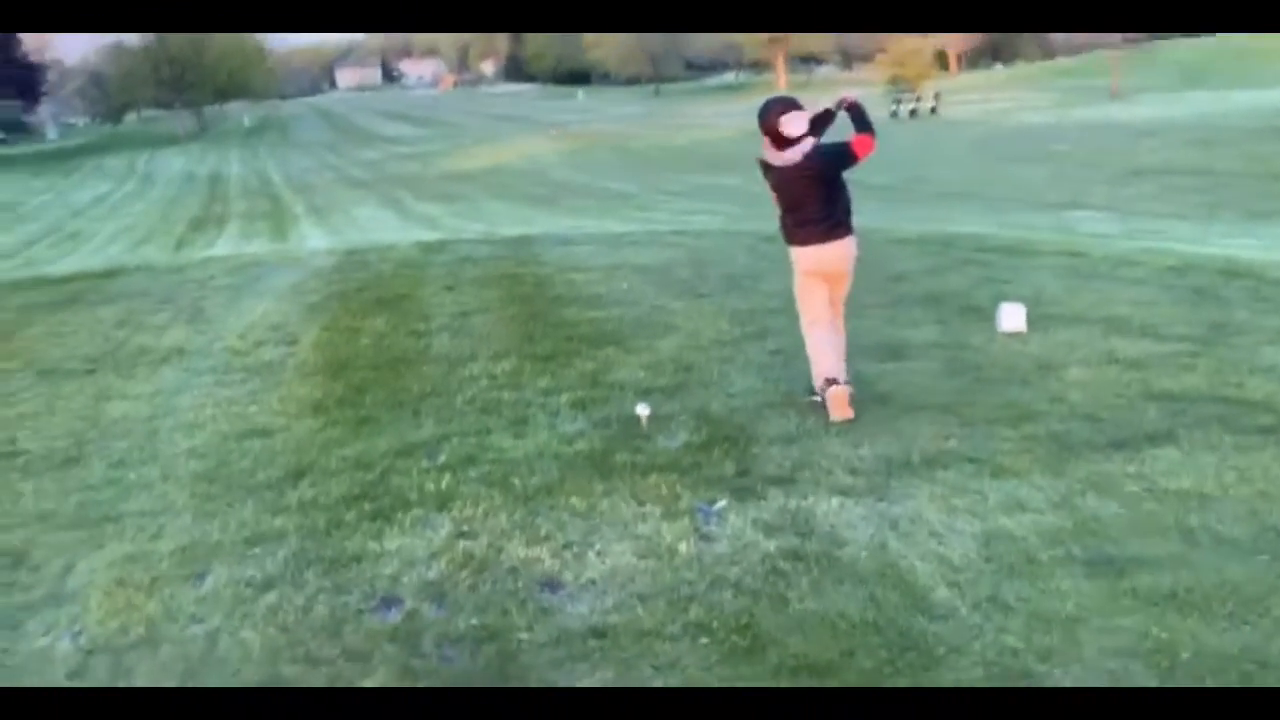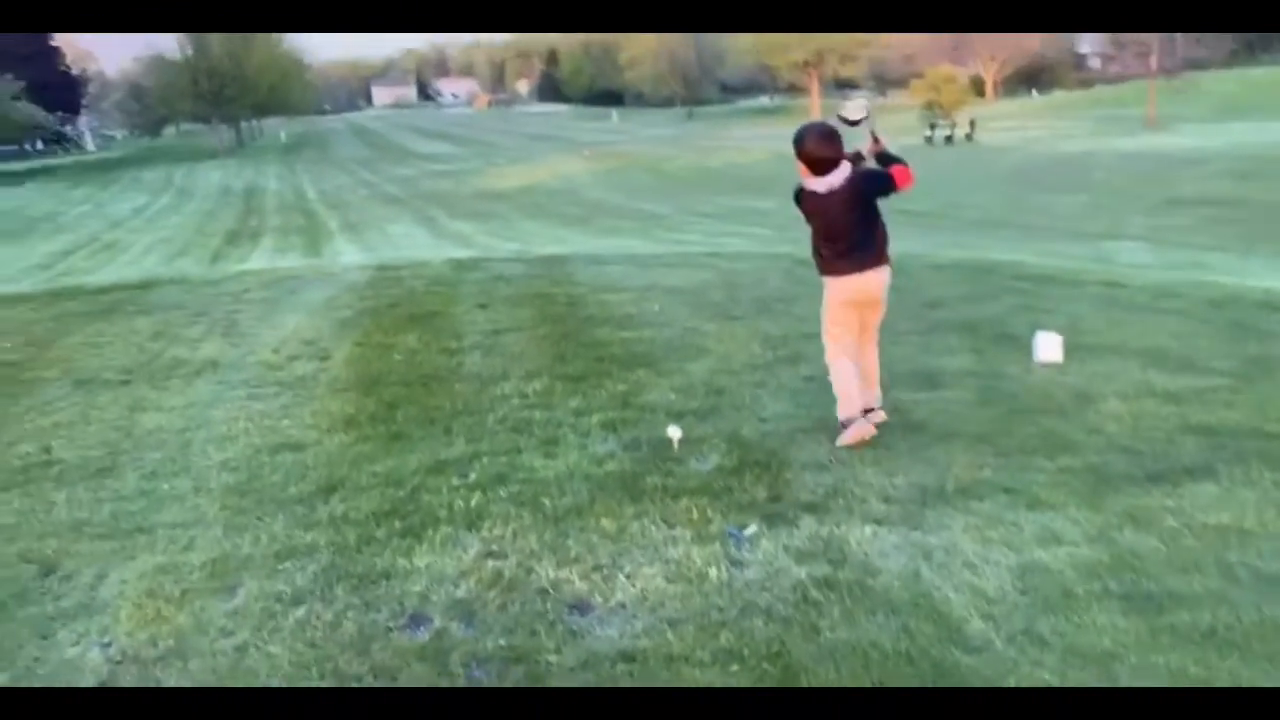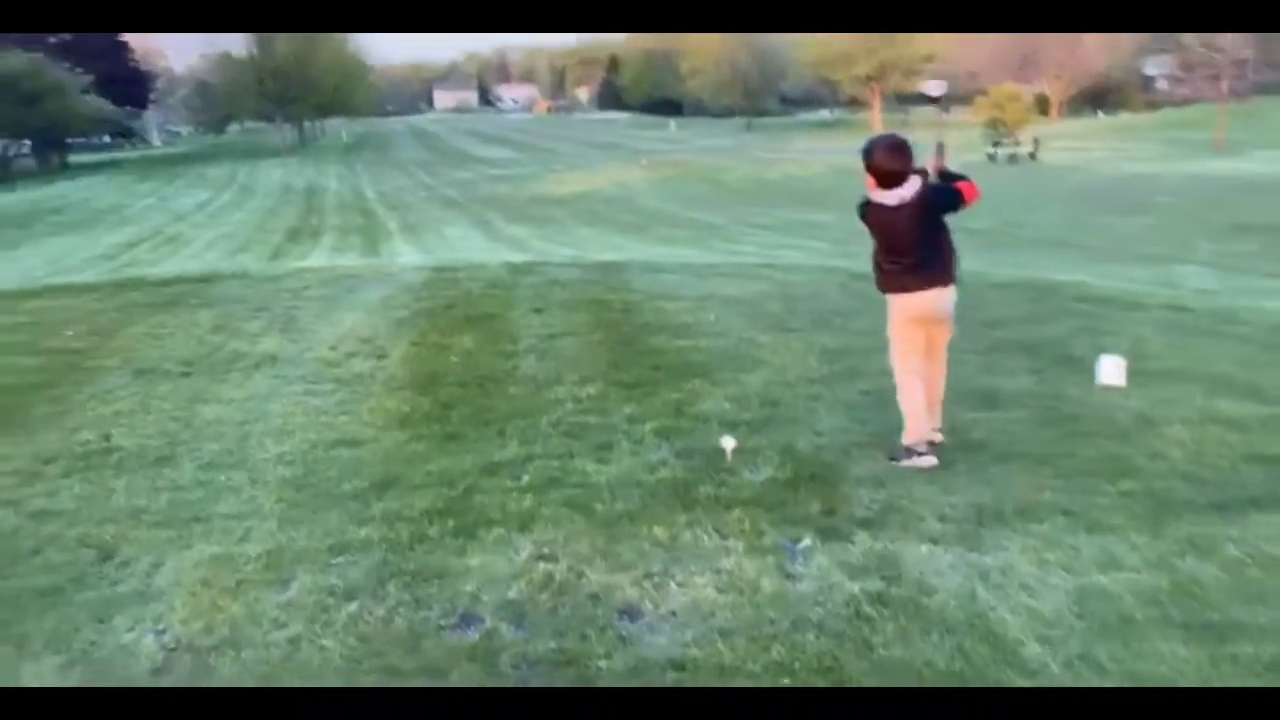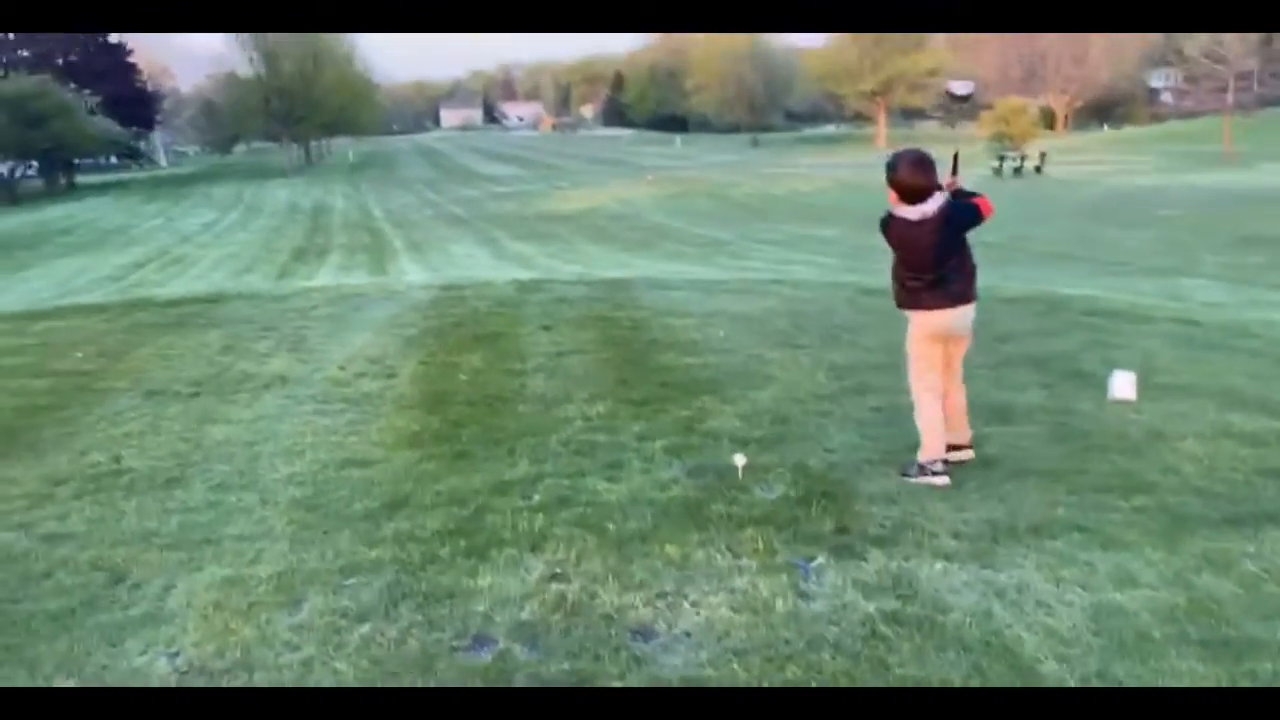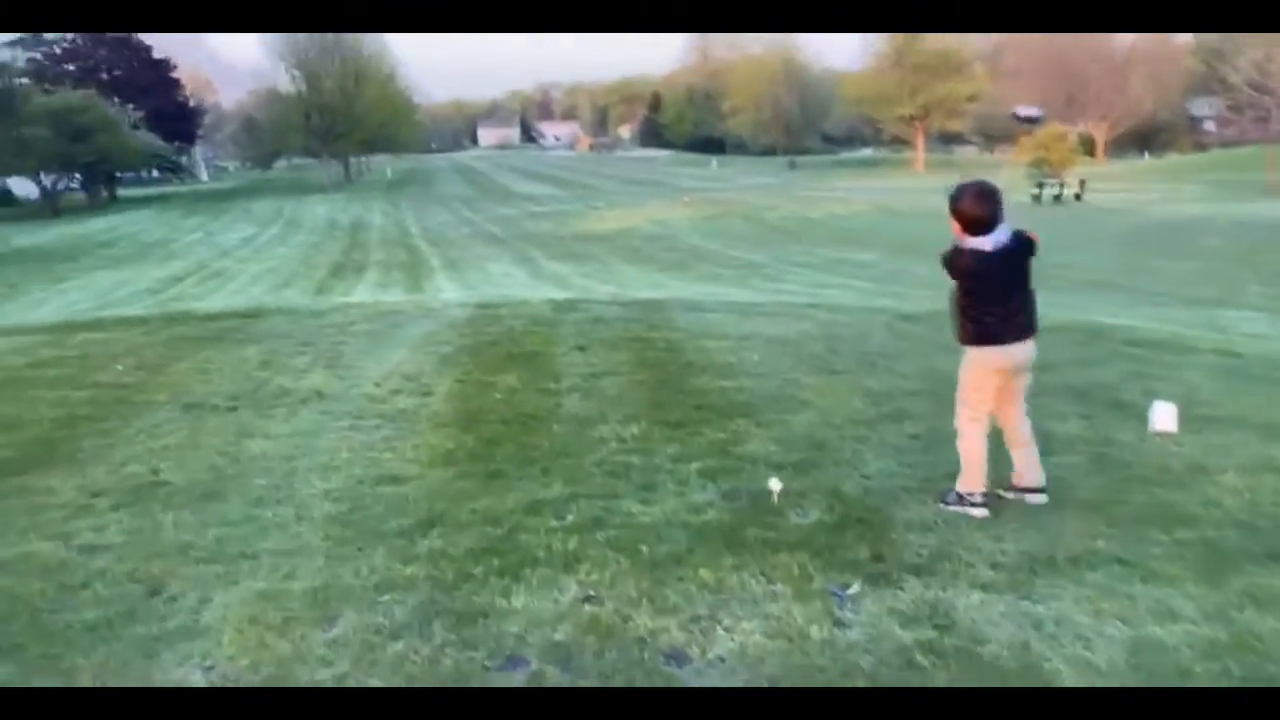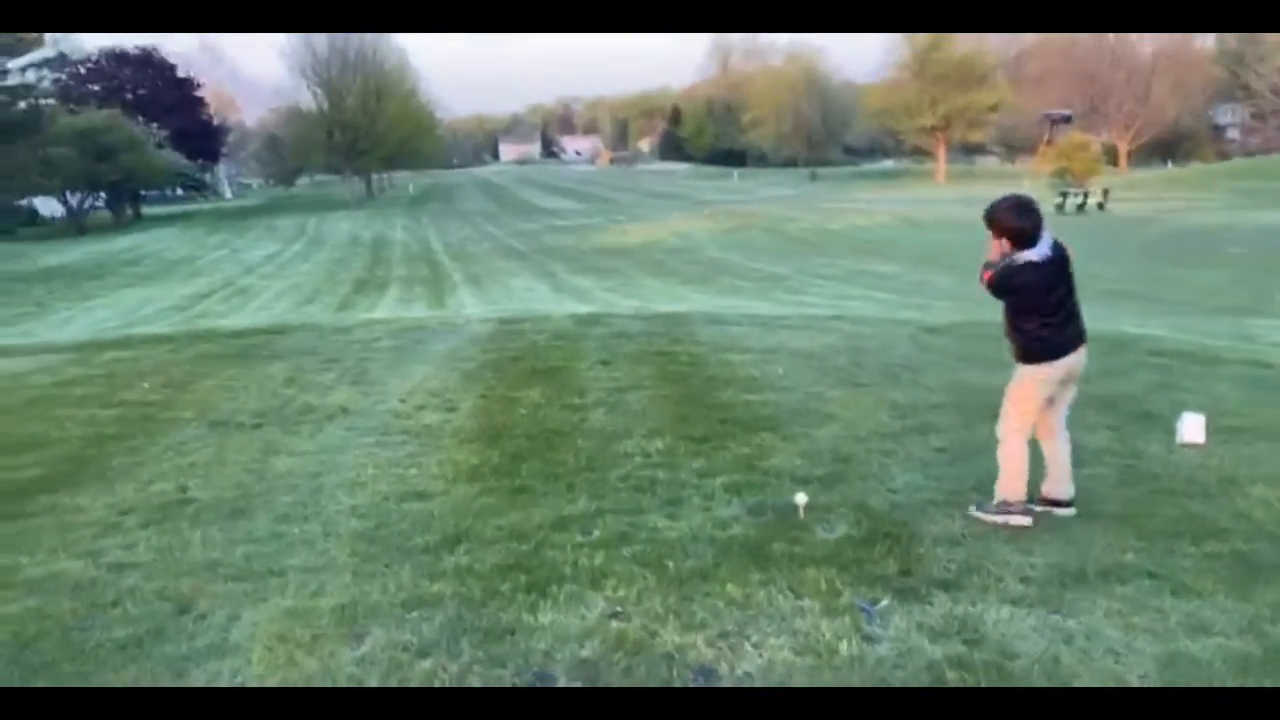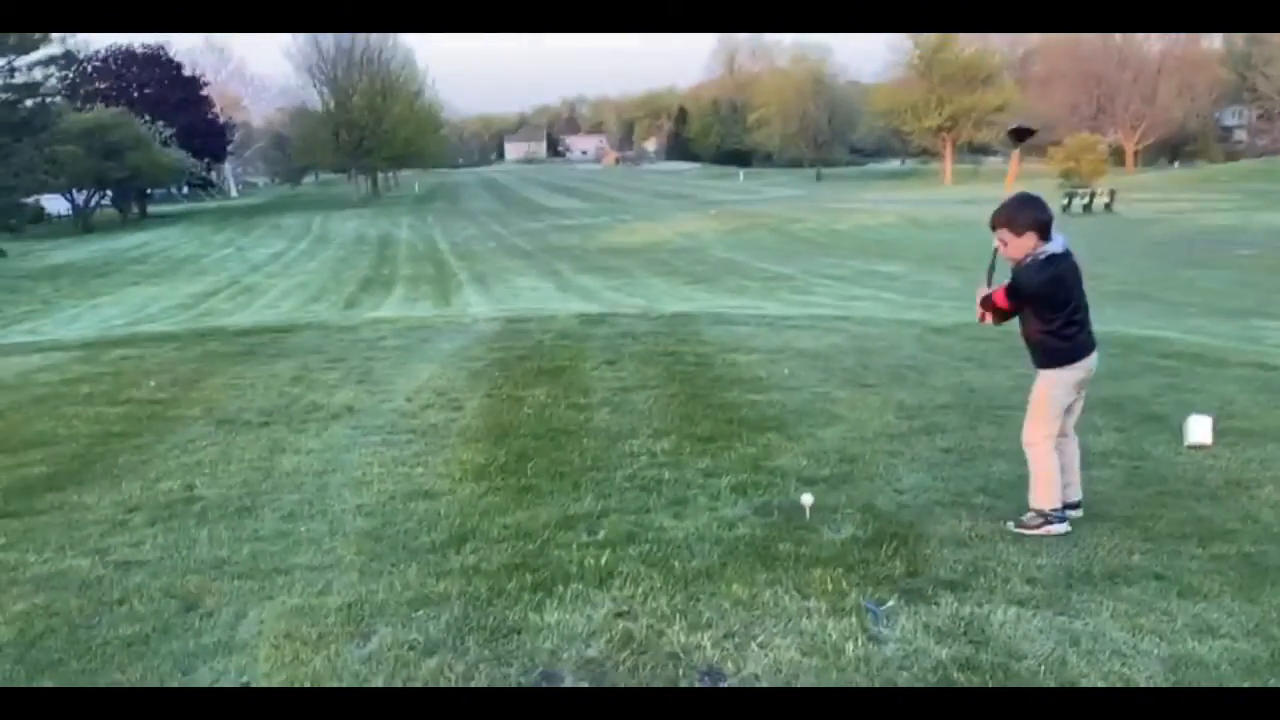
dt=0.2s
person 1, frame 1
left shoulder: (769, 167)
right shoulder: (824, 158)
left elbow: (801, 144)
right elbow: (866, 139)
left wrist: (831, 111)
right wrist: (852, 107)
left hip: (806, 253)
right hip: (841, 246)
left knee: (814, 322)
right knee: (835, 315)
left ankle: (830, 380)
right ankle: (836, 378)
person 1, frame 2
left shoulder: (803, 196)
right shoulder: (862, 182)
right elbow: (904, 174)
left wrist: (856, 158)
right wrist: (878, 153)
left hip: (840, 282)
right hip: (876, 274)
left knee: (838, 350)
right knee: (867, 343)
left ankle: (854, 414)
right ankle: (871, 405)
person 1, frame 3
left shoulder: (868, 211)
right shoulder: (929, 197)
right elbow: (970, 191)
left wrist: (922, 176)
right wrist: (941, 172)
left hip: (905, 300)
right hip: (941, 293)
left knee: (908, 372)
right knee: (934, 363)
left ankle: (918, 443)
right ankle: (930, 426)
person 1, frame 4
left shoulder: (891, 226)
right shoulder: (952, 214)
right elbow: (984, 206)
left wrist: (942, 193)
right wrist: (955, 191)
left hip: (925, 317)
right hip: (961, 310)
left knee: (926, 389)
right knee: (952, 379)
left ankle: (932, 462)
right ankle: (959, 441)
person 1, frame 5
left shoulder: (958, 261)
right shoulder: (1018, 246)
left wrist: (966, 234)
right wrist: (997, 225)
left hip: (986, 351)
right hip: (1023, 344)
left knee: (971, 420)
right knee: (1014, 412)
left ankle: (971, 493)
right ankle: (1030, 482)
person 1, frame 6
left shoulder: (1008, 278)
right shoulder: (1058, 254)
left elbow: (990, 278)
left wrist: (992, 262)
right wrist: (1012, 255)
left hip: (1040, 364)
right hip: (1073, 354)
left knee: (1012, 430)
right knee: (1053, 425)
left ankle: (1011, 502)
right ankle: (1059, 494)
person 1, frame 7
left shoulder: (1030, 277)
right shoulder: (1062, 258)
left elbow: (1001, 301)
left wrist: (984, 302)
right wrist: (997, 312)
left hip: (1059, 365)
right hip: (1082, 357)
left knee: (1037, 437)
right knee: (1062, 431)
left ankle: (1049, 511)
right ankle: (1069, 498)
